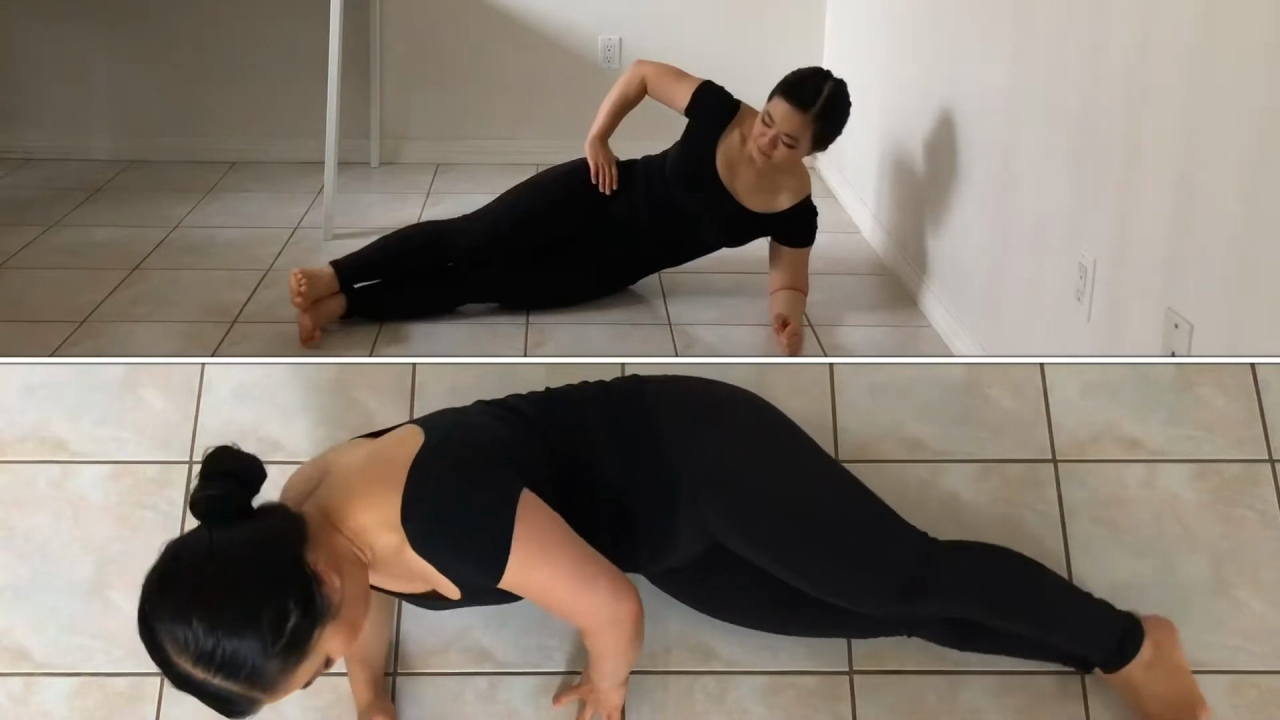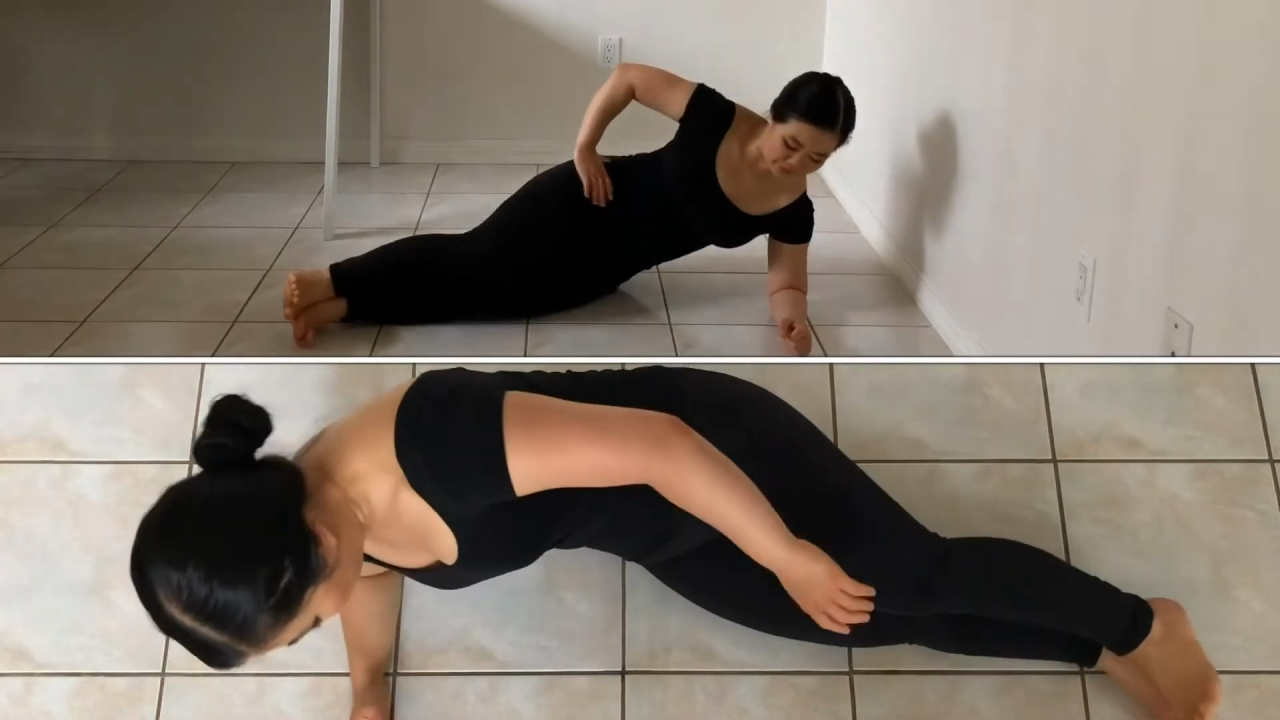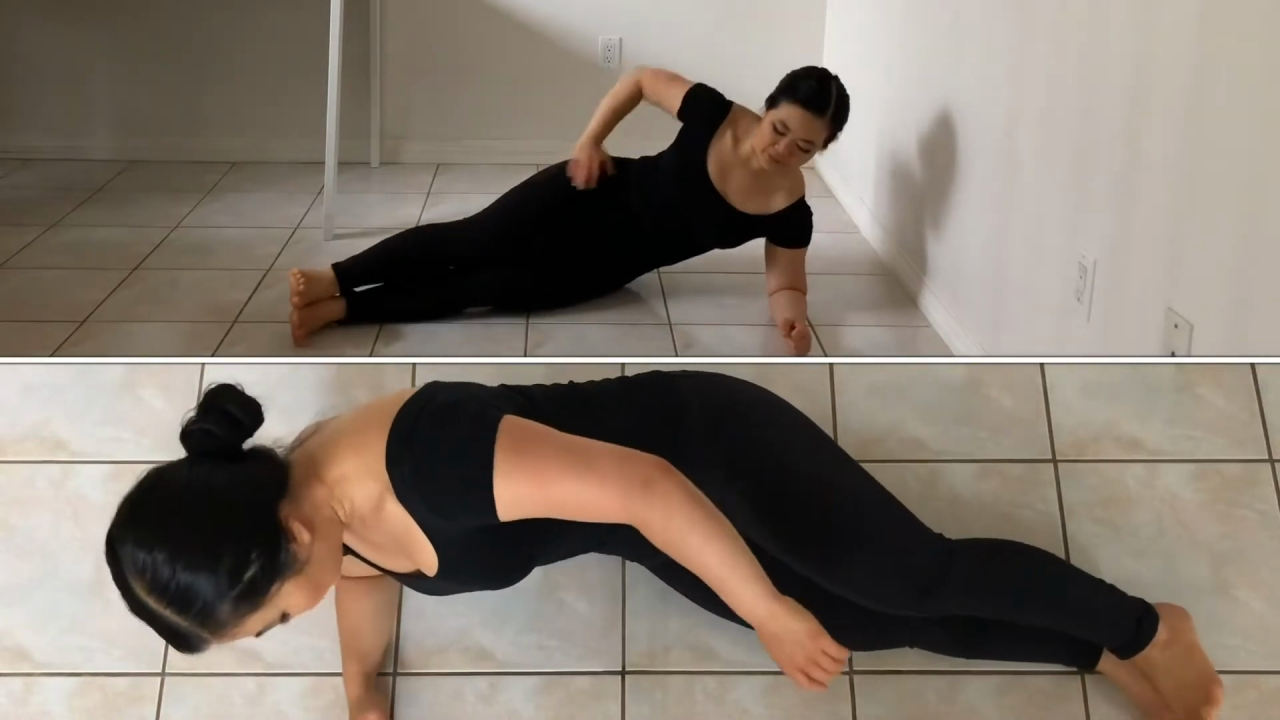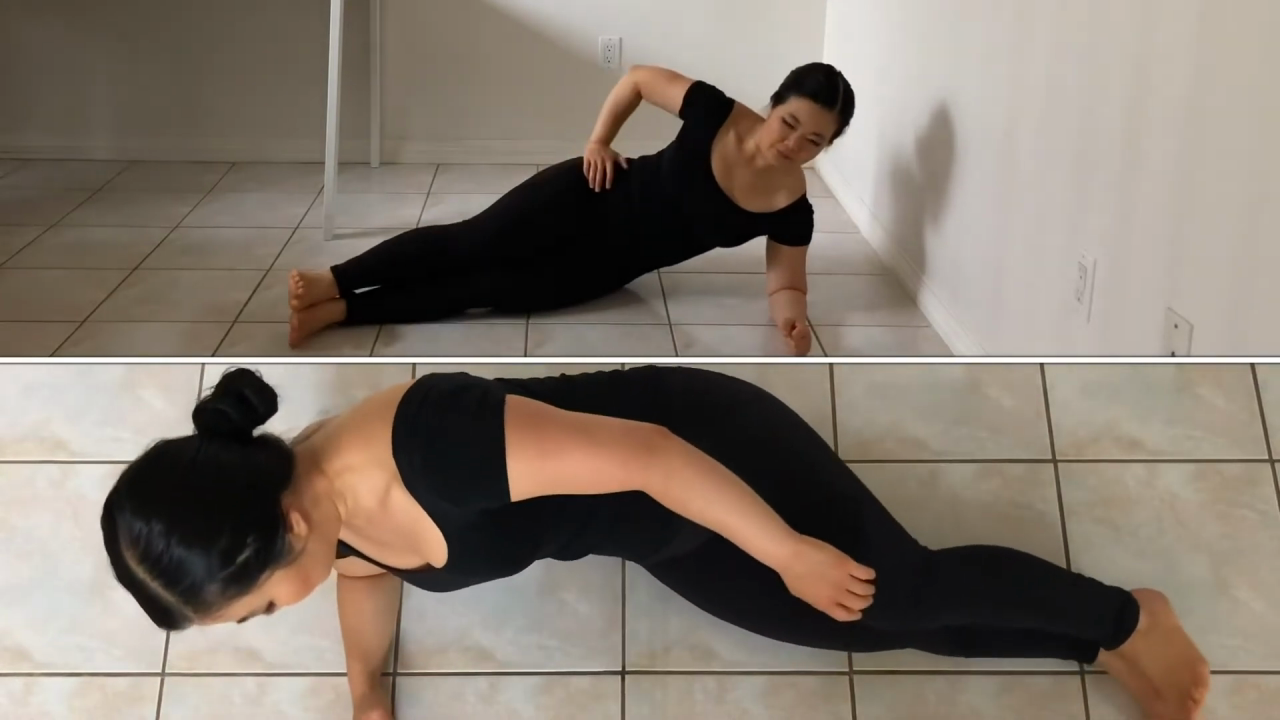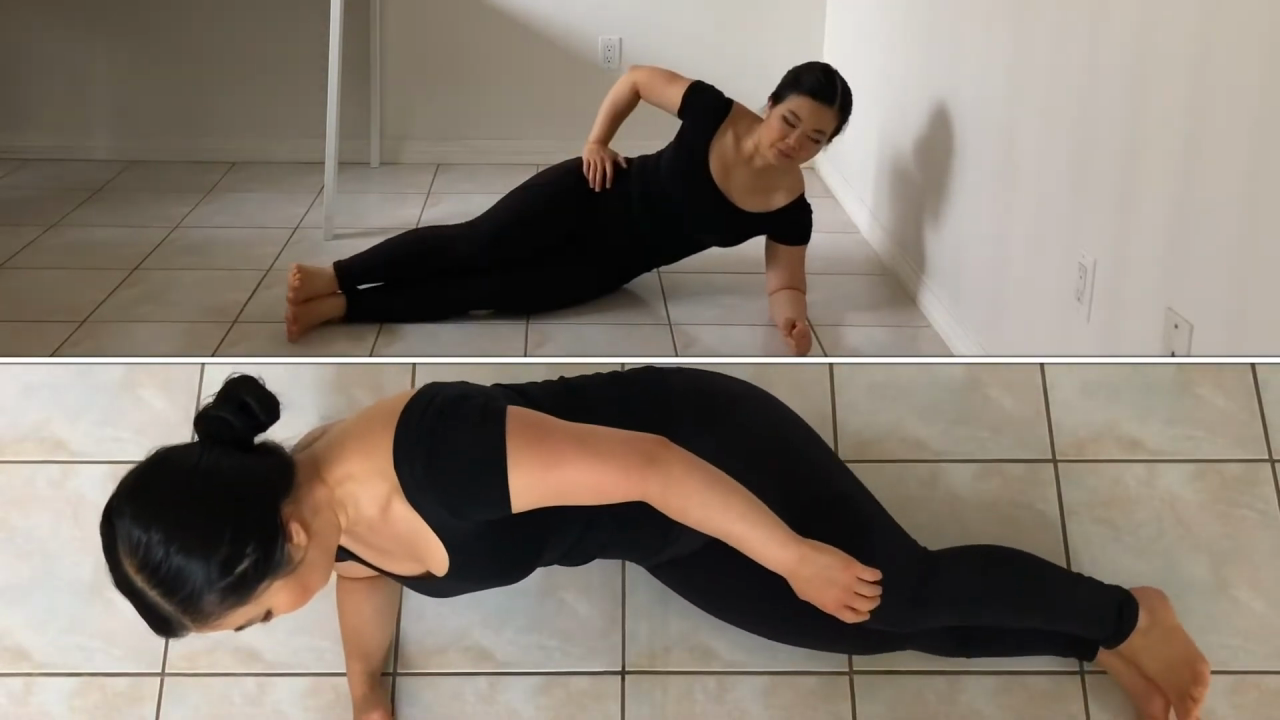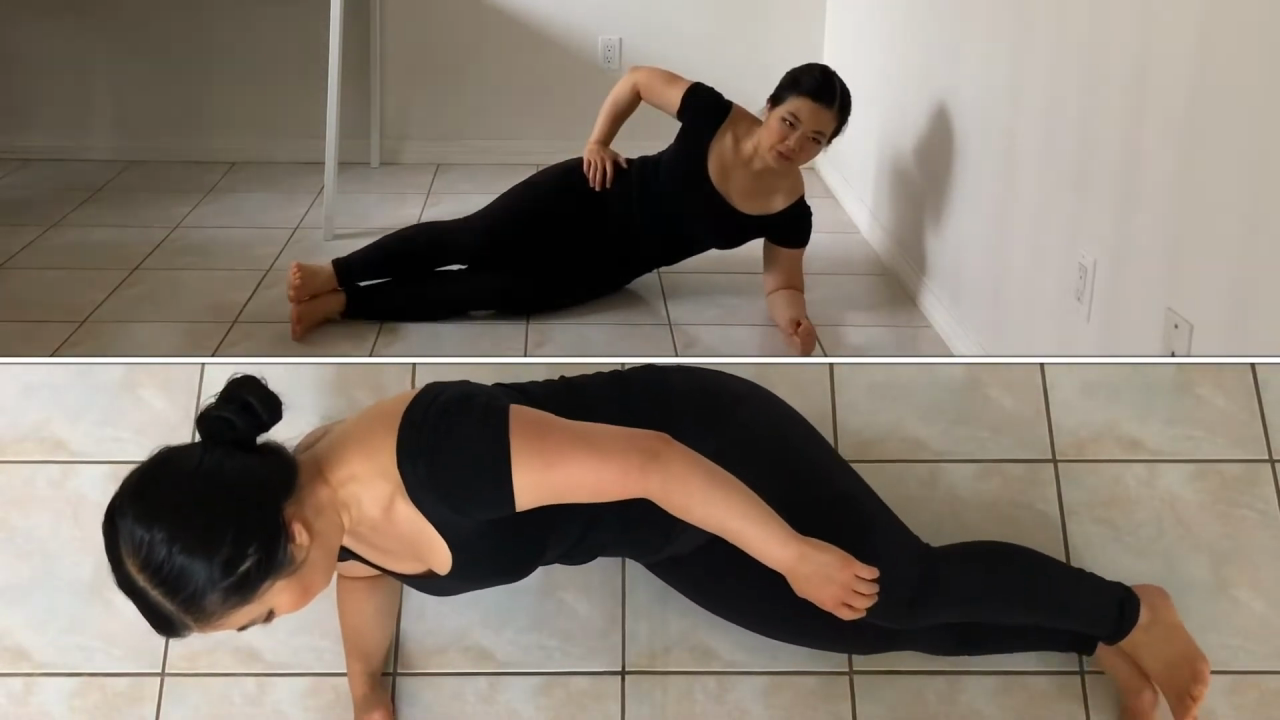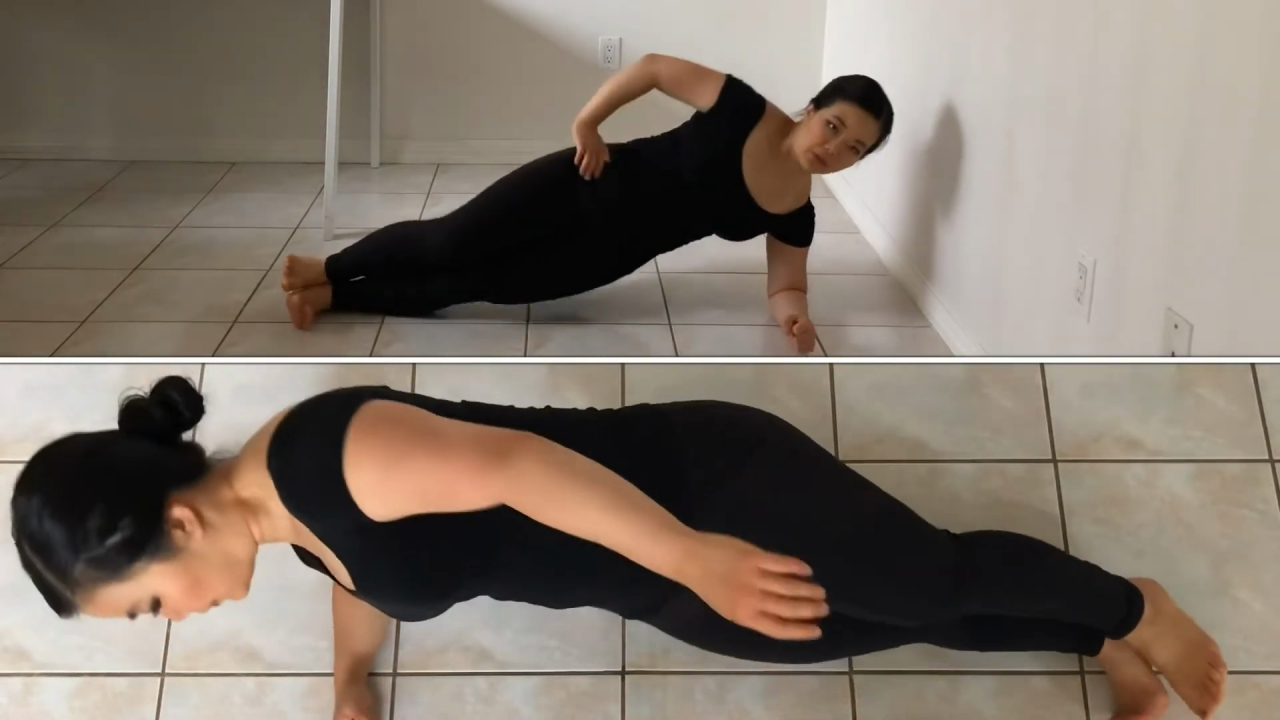
dt=0.7s
person 1, frame 1
left shoulder: (434, 503)
right shoulder: (292, 529)
left elbow: (612, 608)
left hip: (696, 453)
right hip: (662, 539)
left knee: (903, 576)
right knee: (868, 612)
person 1, frame 2
left shoulder: (429, 440)
right shoulder: (303, 510)
left elbow: (658, 443)
left wrist: (792, 559)
left hip: (705, 446)
right hip: (657, 539)
left knee: (913, 575)
right knee: (873, 622)
left ankle: (1138, 623)
person 1, frame 3
left shoulder: (419, 457)
right shoulder: (305, 504)
left elbow: (644, 487)
left wrist: (770, 611)
left hip: (705, 444)
right hip: (657, 533)
left knee: (917, 576)
right knee: (873, 625)
left ankle: (1143, 630)
person 1, frame 4
left shoulder: (423, 444)
right shoulder: (316, 508)
left elbow: (647, 452)
left wrist: (789, 552)
left hip: (702, 447)
right hip: (657, 540)
left knee: (905, 589)
right knee: (865, 628)
left ankle: (1126, 617)
person 1, frame 5
left shoulder: (429, 457)
right shoulder: (318, 515)
left elbow: (650, 465)
left wrist: (795, 558)
left hip: (703, 447)
right hip: (660, 541)
left knee: (906, 591)
right knee: (873, 628)
left ankle: (1125, 615)
person 1, frame 6
left shoulder: (433, 455)
right shoulder: (311, 502)
left elbow: (653, 460)
right elbow: (368, 570)
left wrist: (796, 552)
left hip: (706, 440)
right hip: (666, 541)
left knee: (905, 584)
right knee: (866, 626)
left ankle: (1128, 612)
person 1, frame 7
left shoulder: (314, 453)
right shoulder: (286, 511)
left elbow: (511, 462)
left wrist: (693, 557)
left hip: (705, 483)
right hip: (659, 579)
left knee: (932, 579)
left ankle: (1135, 610)
person 2, frame 1
left shoulder: (794, 207)
right shoulder: (720, 111)
left elbow: (788, 281)
right elbow: (641, 73)
left wrist: (788, 316)
right wrist: (596, 139)
left hip: (615, 263)
right hip: (597, 196)
left knee: (485, 284)
right knee: (472, 238)
left ankle: (342, 305)
right ankle: (333, 278)
person 2, frame 2
left shoulder: (791, 210)
right shoulder: (716, 118)
left elbow: (787, 282)
right elbow: (627, 78)
left wrist: (793, 319)
right wrist: (585, 151)
left hip: (608, 266)
right hip: (585, 197)
left knee: (489, 296)
right knee: (476, 259)
left ankle: (342, 306)
right ankle: (328, 280)
person 2, frame 3
left shoulder: (790, 209)
right shoulder: (713, 114)
left elbow: (786, 283)
right elbow: (640, 80)
left wrist: (793, 320)
right wrist: (589, 142)
left hip: (610, 264)
right hip: (592, 198)
left knee: (484, 288)
right knee: (472, 241)
left ankle: (341, 309)
right ankle: (334, 280)
person 2, frame 4
left shoulder: (791, 209)
right shoulder: (715, 111)
left elbow: (785, 283)
right elbow: (638, 79)
left wrist: (793, 320)
right wrist: (597, 142)
left hip: (611, 264)
right hip: (593, 196)
left knee: (489, 288)
right knee: (473, 244)
left ankle: (340, 311)
right ankle: (331, 281)
person 2, frame 5
left shoulder: (789, 208)
right shoulder: (714, 112)
left elbow: (784, 282)
right elbow: (636, 79)
left wrist: (794, 321)
right wrist: (596, 141)
left hip: (614, 262)
right hip: (594, 196)
left knee: (491, 290)
right knee: (474, 245)
left ankle: (340, 305)
right ankle: (333, 276)
person 2, frame 6
left shoulder: (789, 210)
right shoulder: (713, 113)
left elbow: (782, 283)
right elbow: (638, 79)
left wrist: (796, 319)
right wrist: (597, 141)
left hip: (615, 262)
right hip: (595, 195)
left knee: (491, 289)
right knee: (474, 238)
left ankle: (342, 302)
right ankle: (334, 272)
person 2, frame 7
left shoulder: (795, 213)
right shoulder: (745, 110)
left elbow: (784, 286)
right elbow: (653, 67)
left wrist: (796, 318)
right wrist: (585, 124)
left hip: (613, 248)
right hip: (592, 184)
left knee: (479, 283)
right knee: (450, 241)
left ankle: (331, 297)
right ankle: (326, 268)
